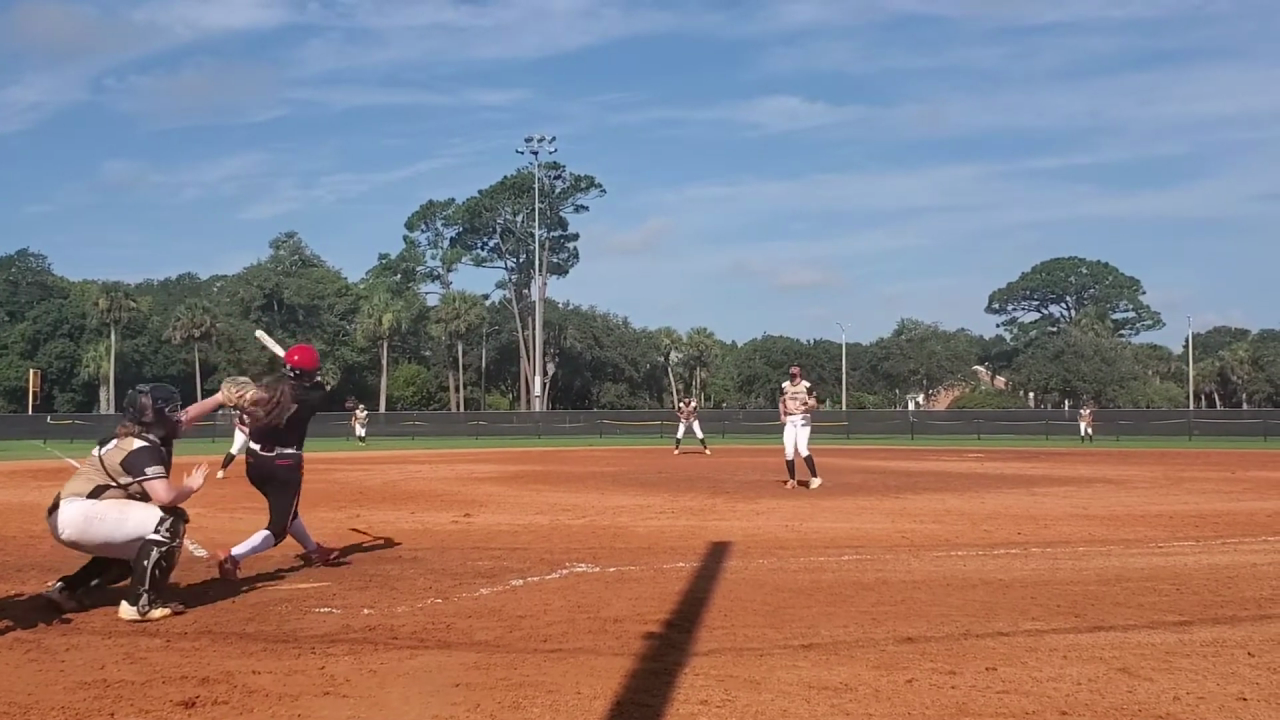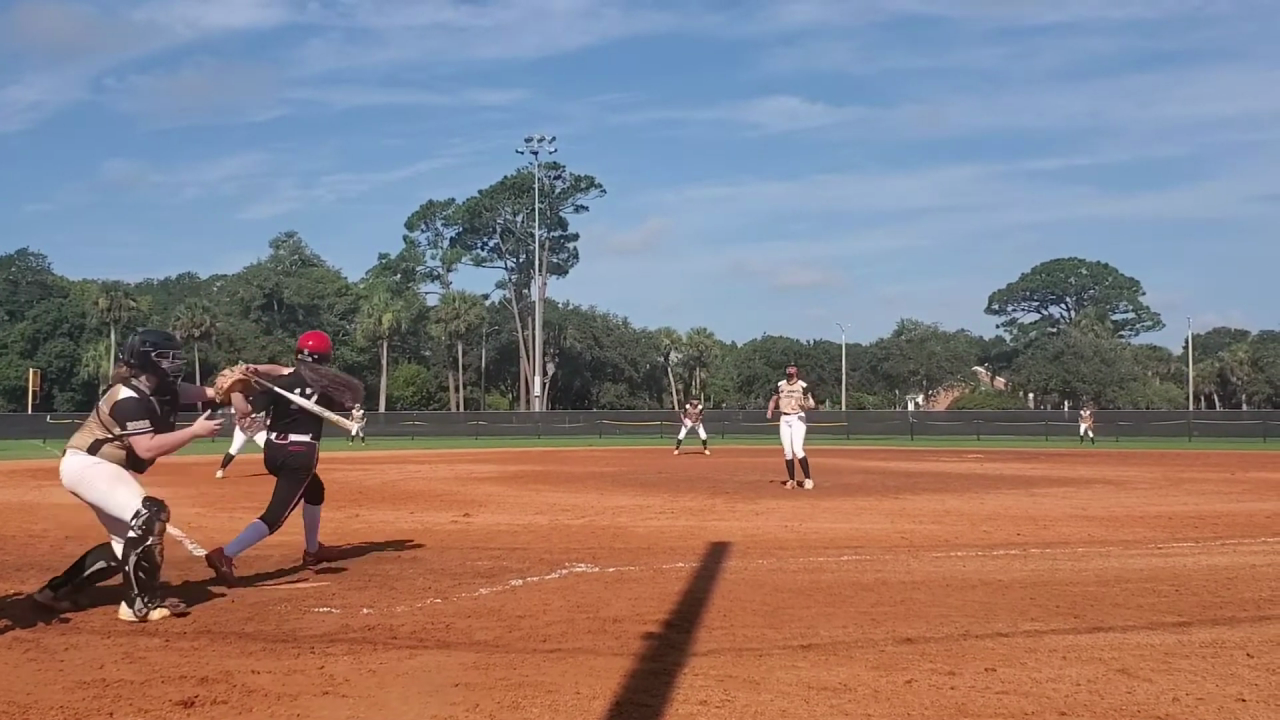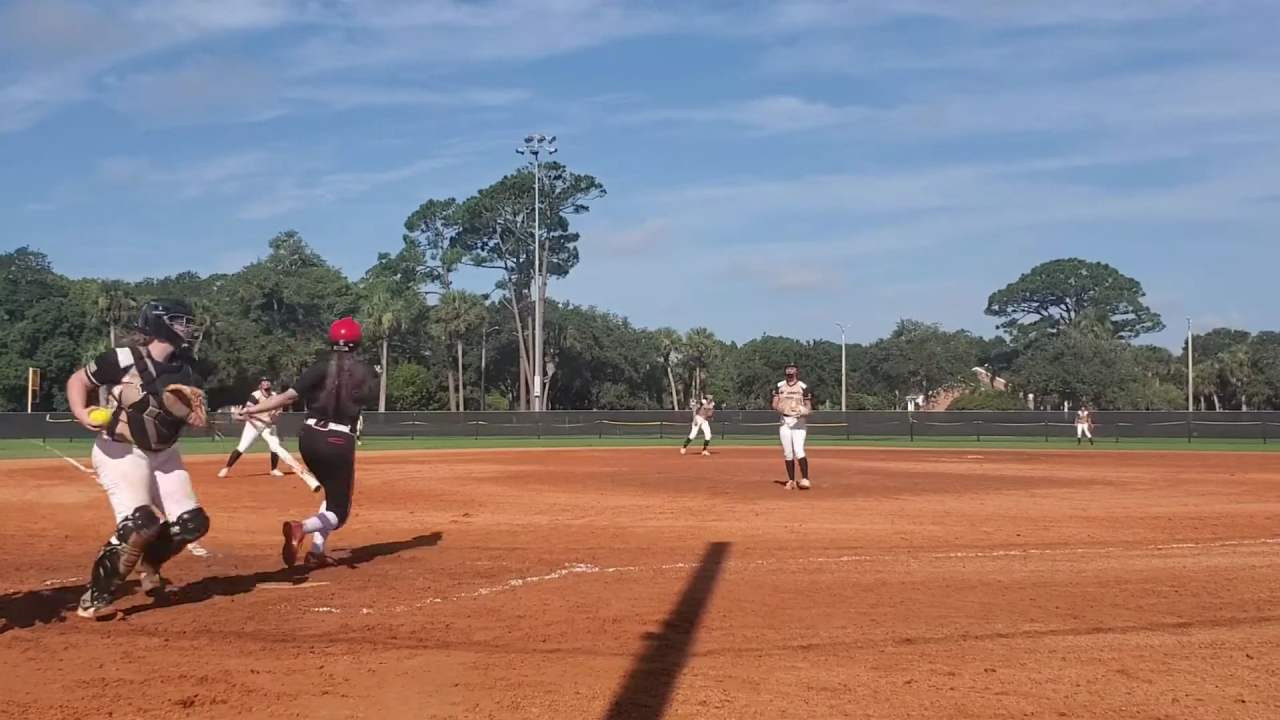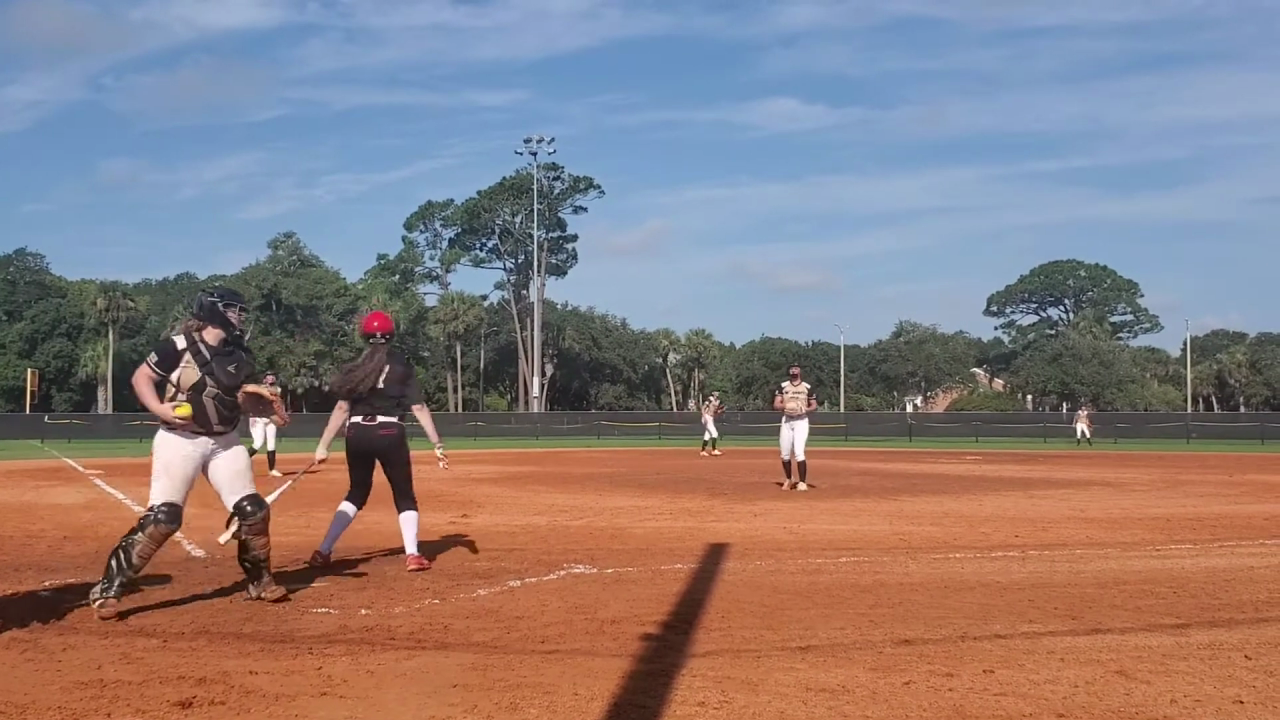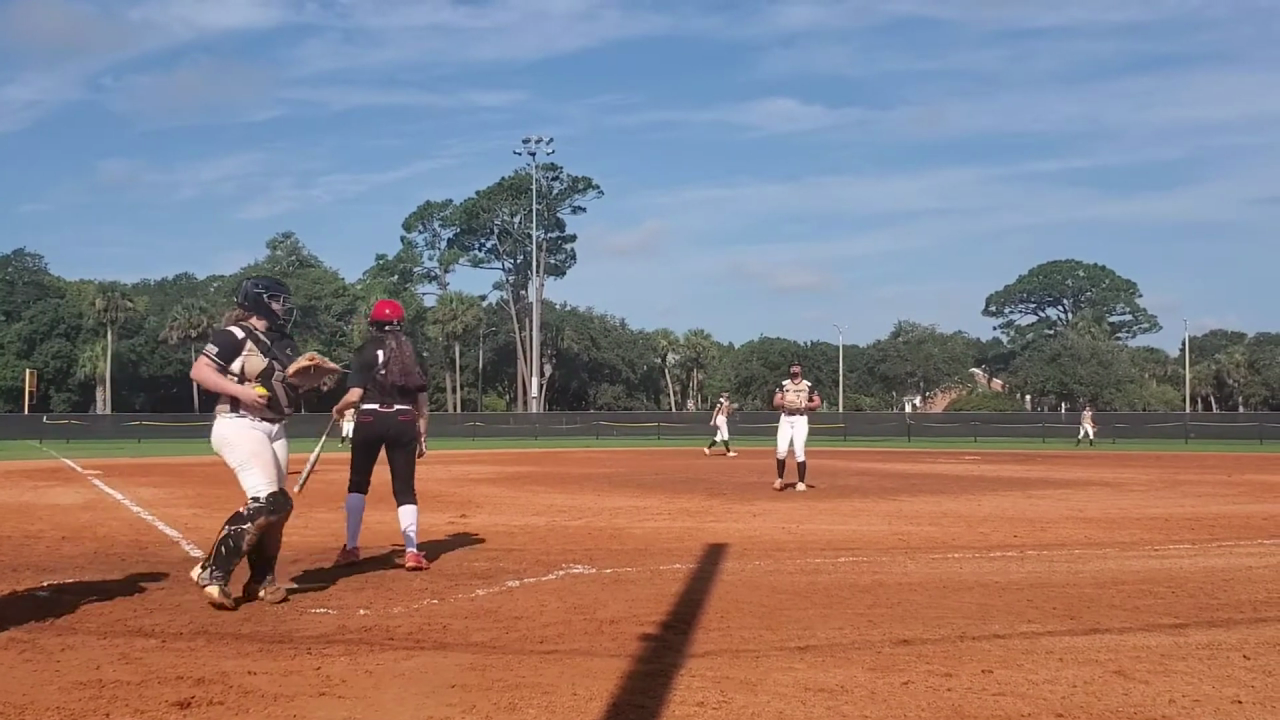
dt=0.3s
person 1, frame 1
left shoulder: (136, 436)
right shoulder: (142, 449)
left elbow: (185, 417)
right elbow: (166, 496)
left wrist: (221, 398)
right wrist: (191, 487)
left hip: (68, 519)
right hip: (77, 515)
left knee: (145, 549)
right knee: (170, 521)
left ankle: (68, 589)
right ankle: (140, 604)
person 1, frame 2
left shoulder: (161, 386)
right shoulder: (129, 398)
left elbow: (186, 393)
right elbow: (148, 447)
left wrist: (212, 393)
right wrist: (195, 432)
left hip: (119, 467)
right hip: (89, 463)
left knee: (126, 544)
right knee: (149, 515)
left ankle: (57, 592)
right ankle: (141, 605)
person 1, frame 3
left shoulder: (187, 368)
right shoulder: (123, 359)
left elbow: (190, 413)
right elbow: (77, 381)
left wrist: (195, 413)
right wrist: (82, 414)
left hip: (162, 454)
right hip: (119, 450)
left knee: (192, 523)
right knee: (139, 525)
left ankle: (148, 563)
right ankle: (95, 598)
person 1, frame 4
left shoulder: (240, 353)
right shoulder: (179, 346)
left elbow: (243, 398)
right elbow: (141, 378)
right wrist: (160, 408)
left hip: (226, 442)
right hip: (180, 439)
left knee: (253, 511)
right knee: (163, 517)
left ankle: (259, 580)
right ankle: (108, 589)
person 1, frame 5
left shoulder: (281, 340)
right shoulder: (235, 336)
left elbow: (288, 381)
right elbow: (199, 371)
right wrist: (240, 391)
left hip: (274, 428)
right hip: (240, 426)
left knee: (279, 506)
right knee: (264, 503)
left ankle: (260, 579)
right ankle: (213, 572)
person 2, frame 1
left shoulder: (269, 386)
right shoulder: (312, 394)
left hip: (254, 461)
right hip: (284, 464)
left knee: (284, 509)
right knee: (278, 529)
left ankle: (313, 550)
right ankle: (232, 557)
person 2, frame 2
left shoulder: (285, 383)
right shoulder: (329, 380)
left elbow: (244, 411)
right elbow: (294, 372)
right wrist: (258, 369)
left hip: (274, 453)
right hip: (300, 454)
left knee: (314, 491)
right knee: (274, 515)
left ankle: (314, 550)
right ankle: (226, 555)
person 2, frame 3
left shoulder: (321, 368)
right shoulder: (364, 372)
left elbow: (288, 396)
left wrist: (250, 410)
left hip: (309, 439)
right hip: (339, 443)
left knee: (335, 494)
right knee: (337, 513)
left ankle: (317, 550)
right ankle: (299, 528)
person 2, frame 4
left shoulder: (355, 367)
right shoulder: (403, 367)
left elbow: (342, 408)
right elbow: (419, 409)
left wrist: (323, 445)
right wrist: (437, 445)
left hip: (357, 435)
right hip: (390, 435)
left knee: (356, 494)
right knee: (405, 497)
left ankle: (323, 552)
right ankle: (413, 555)
person 2, frame 5
left shoulder: (365, 352)
right shoulder: (412, 354)
left elbow: (354, 396)
right elbow: (421, 400)
left wrist: (337, 409)
right wrist: (421, 436)
left hip: (369, 420)
right hip: (403, 422)
left knee: (358, 484)
right knee: (405, 489)
left ankle: (351, 547)
right ankle: (412, 552)
